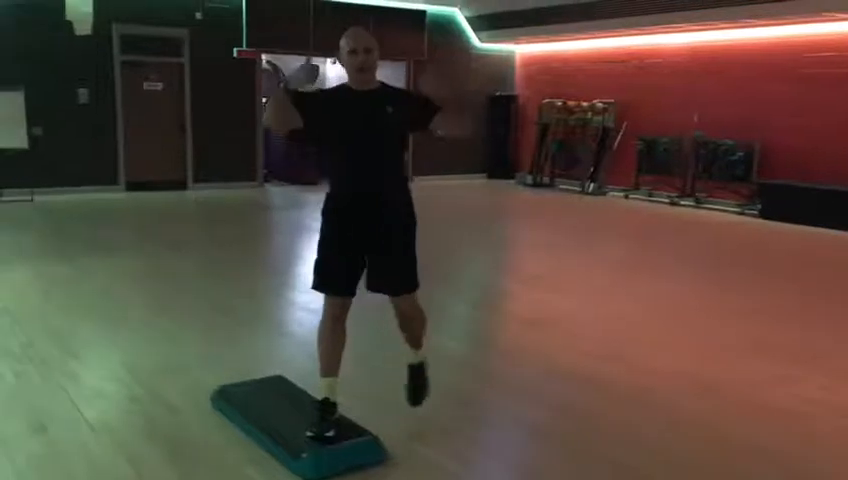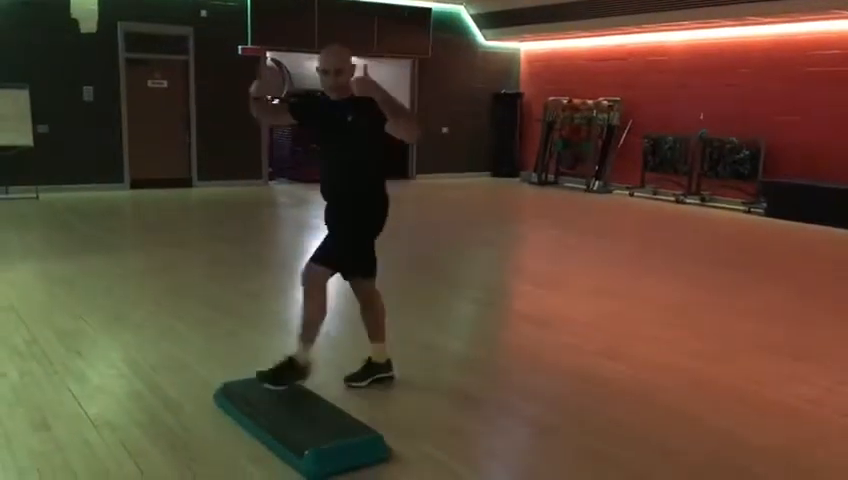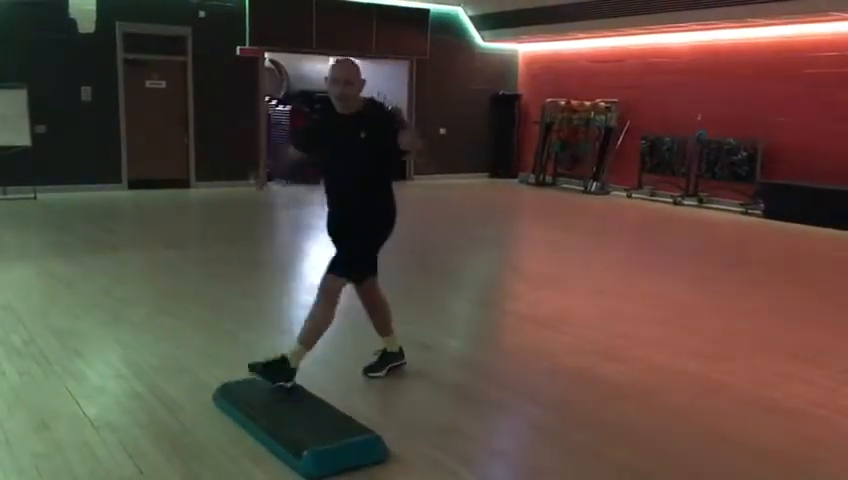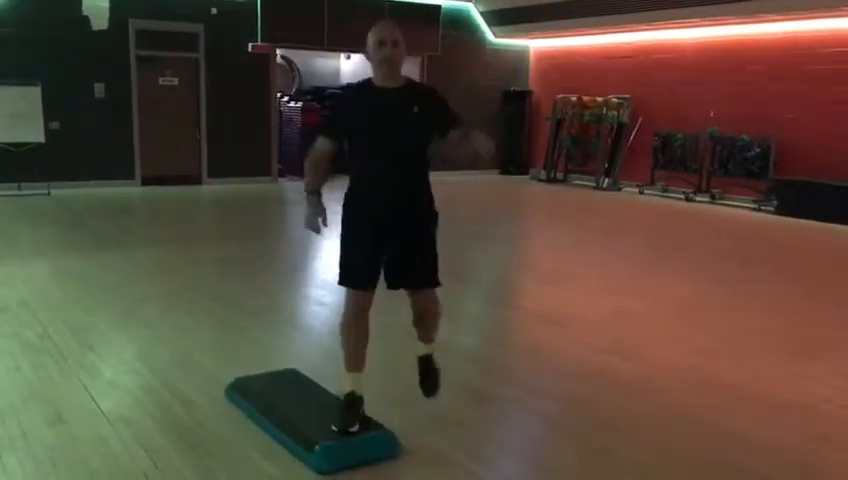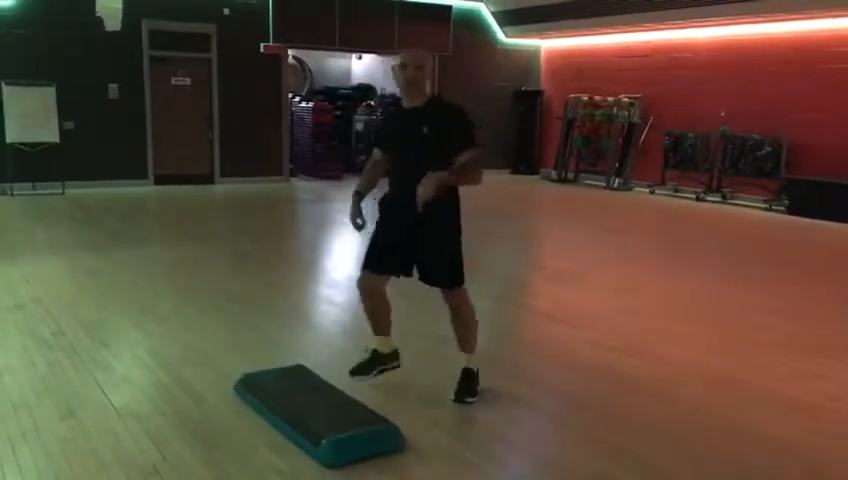
dt=1s
person 1, frame 1
left shoulder: (401, 101)
right shoulder: (325, 102)
left elbow: (457, 129)
right elbow: (273, 123)
left wrist: (439, 99)
right wrist: (289, 88)
left hip: (393, 215)
right hip: (343, 215)
left knee: (406, 303)
right knee: (335, 306)
left ankle: (416, 360)
right ankle: (328, 400)
person 1, frame 2
left shoulder: (369, 105)
right shoulder: (317, 106)
left elbow: (410, 134)
right elbow: (270, 116)
left wrist: (379, 94)
right wrist: (258, 96)
left hip: (365, 209)
right hip: (339, 208)
left knee: (313, 277)
right knee: (363, 284)
left ankle: (301, 361)
right ankle: (380, 361)
person 1, frame 3
left shoulder: (382, 120)
right shoulder: (322, 123)
left elbow: (415, 151)
right elbow: (293, 154)
left wrist: (413, 143)
left hip: (373, 217)
right hip: (342, 216)
left knee: (330, 286)
right knee: (365, 283)
left ankle: (290, 363)
right ankle: (392, 350)
person 1, frame 4
left shoulder: (426, 99)
right shoulder: (351, 100)
left elbow: (455, 142)
right elbow: (320, 152)
left wrist: (476, 142)
right wrist: (313, 196)
left hip: (415, 212)
right hip: (362, 212)
left knee: (424, 298)
right knee: (357, 301)
left ankle: (425, 353)
right ankle: (353, 394)
person 1, frame 5
left shoulder: (450, 116)
right shoulder: (391, 119)
left elbow: (473, 172)
right elbow: (378, 161)
left wrist: (438, 177)
right wrist: (358, 197)
left hip: (438, 216)
right hip: (396, 211)
left knee: (454, 293)
right knee: (369, 283)
left ankle: (470, 369)
right ankle: (385, 351)
